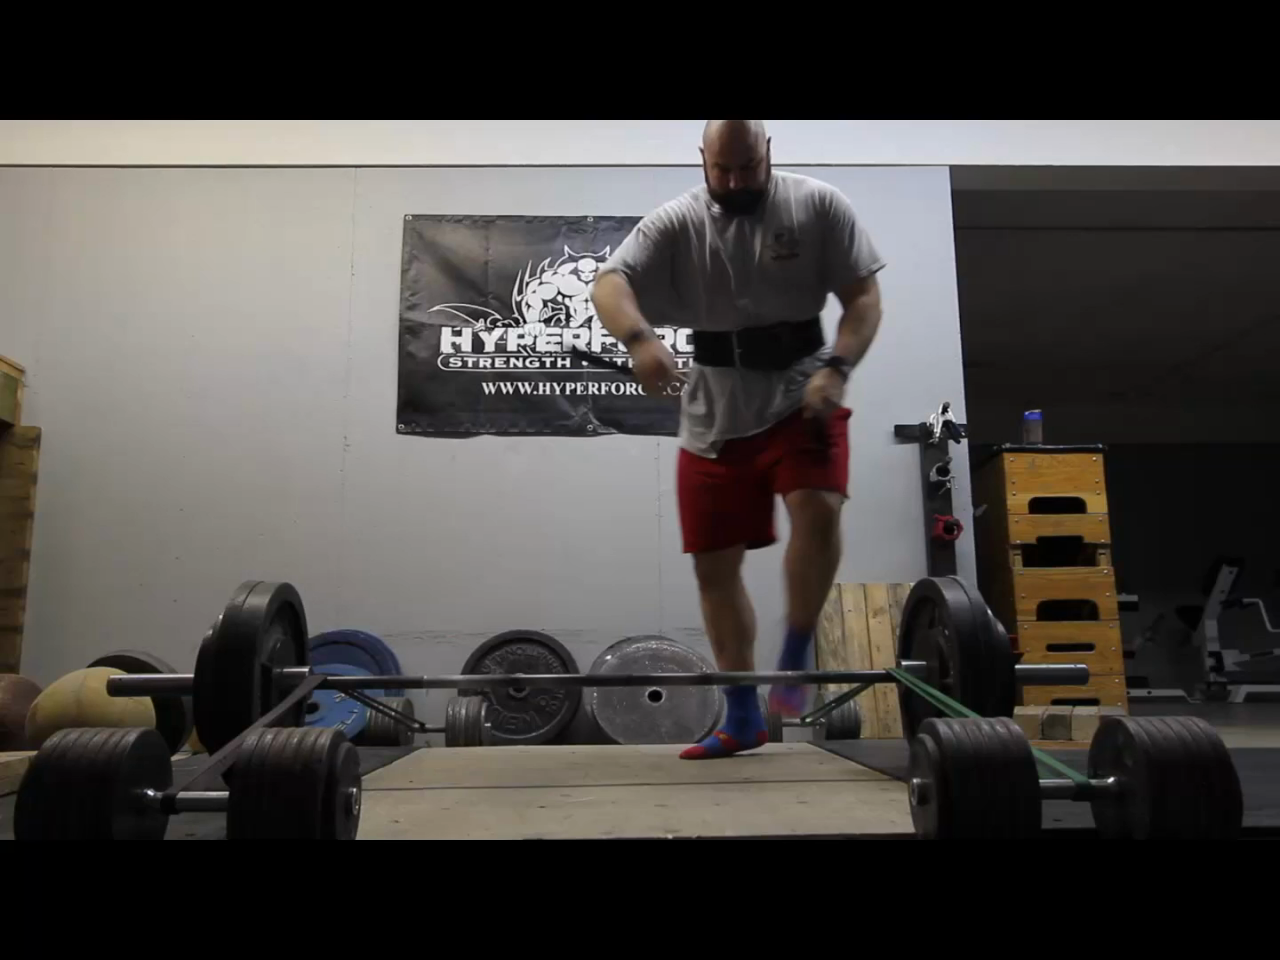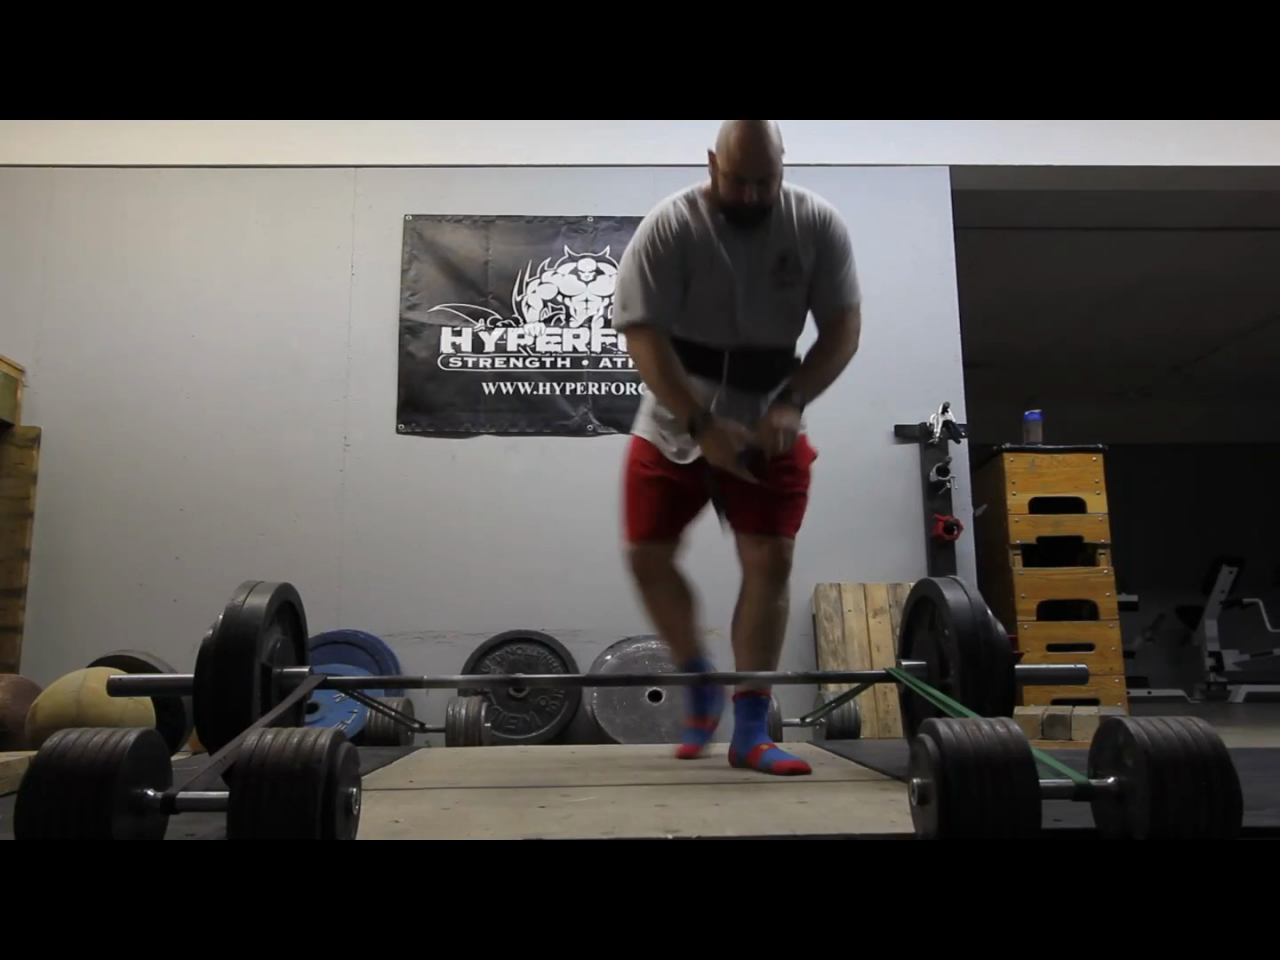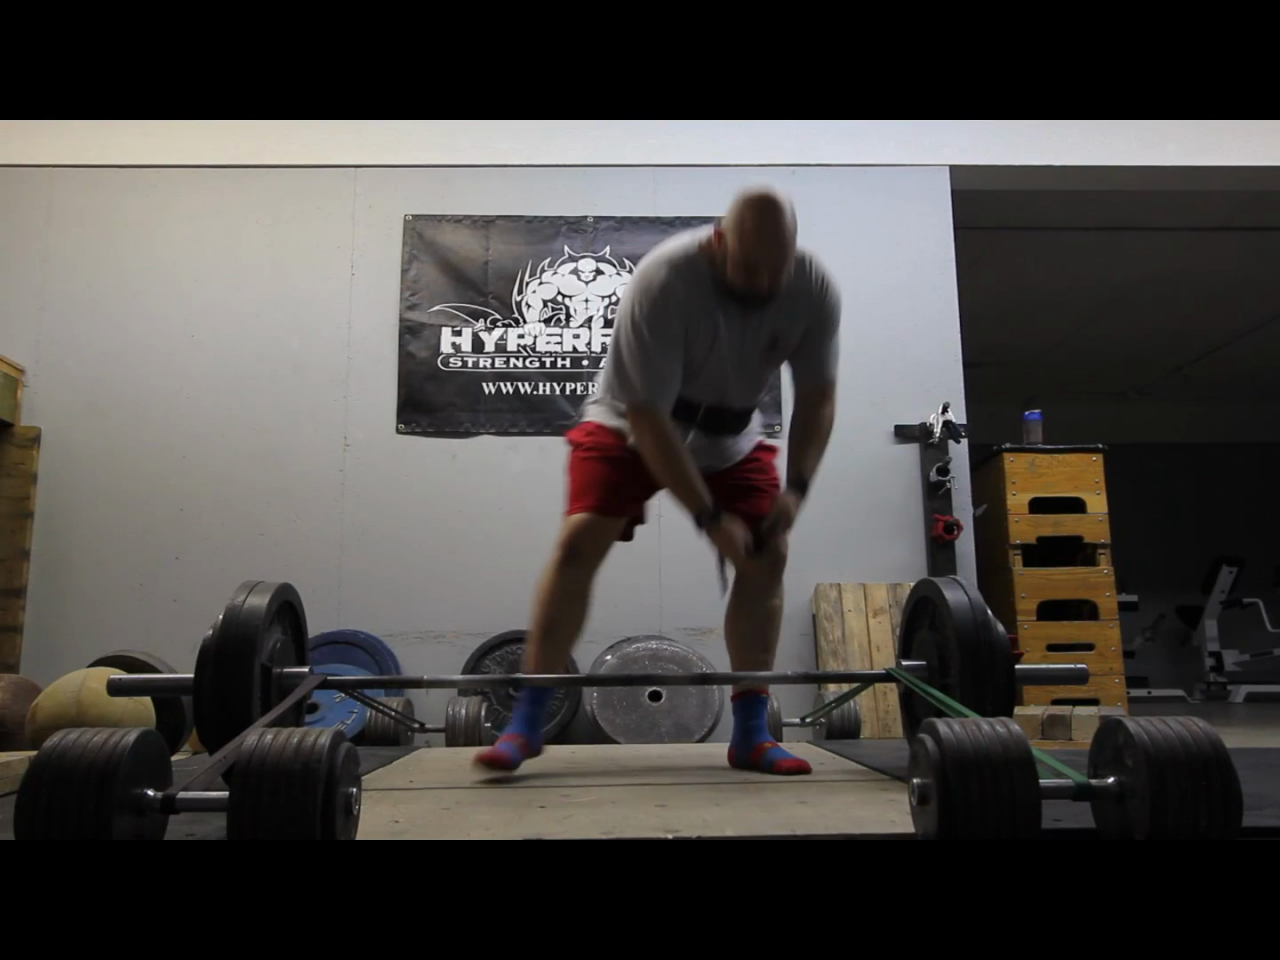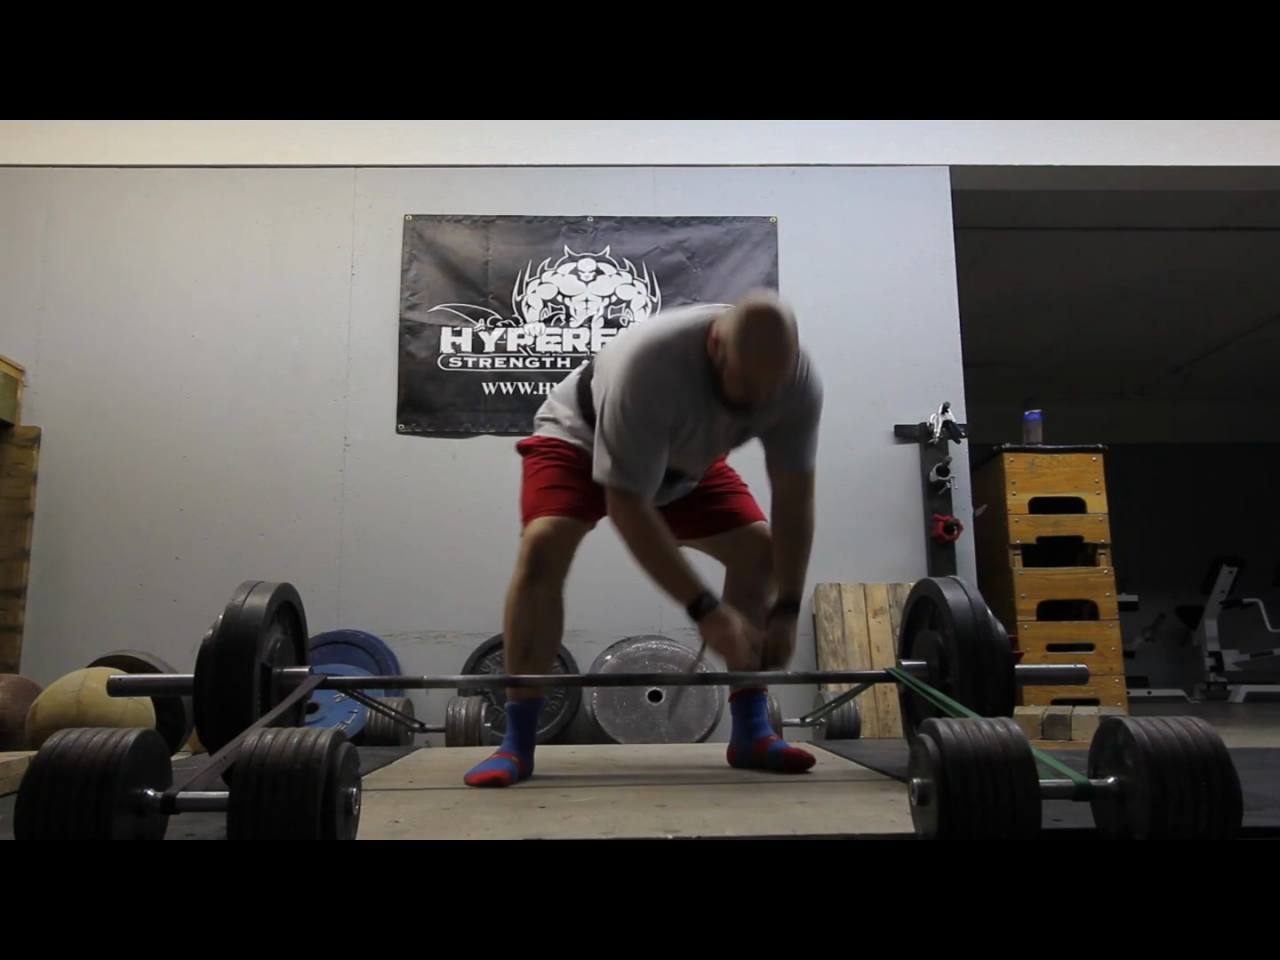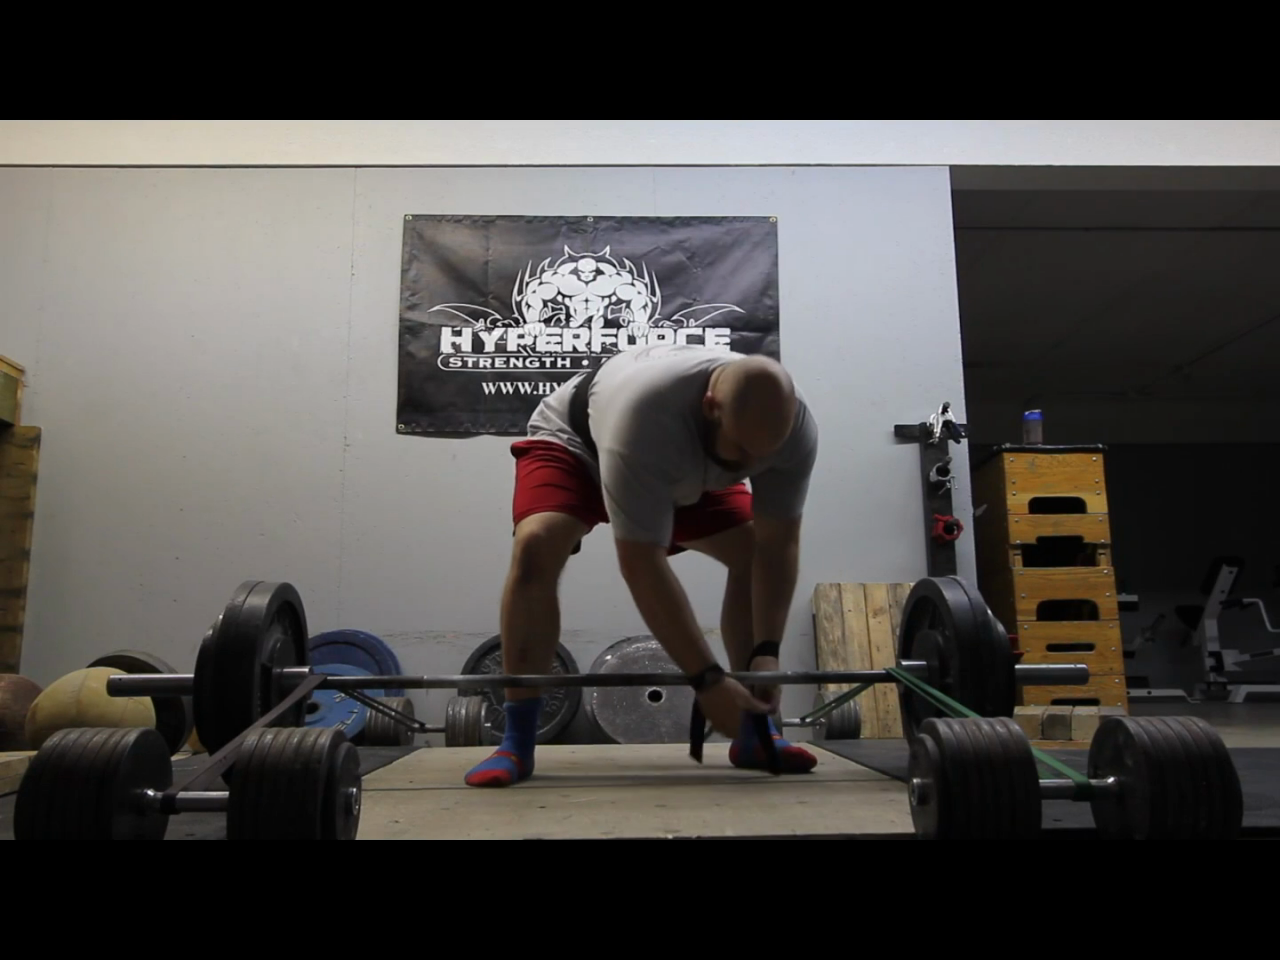
dt=0.2s
person 1, frame 1
left shoulder: (819, 206)
right shoulder: (676, 223)
left elbow: (864, 296)
right elbow: (612, 282)
left wrist: (833, 368)
right wrist: (638, 339)
left hip: (799, 406)
right hip: (715, 419)
left knee: (818, 512)
right knee: (715, 566)
left ankle: (793, 660)
right ankle: (740, 714)
person 1, frame 2
left shoulder: (819, 225)
right shoulder: (668, 226)
left elbow: (844, 328)
right elbow: (642, 336)
left wrist: (789, 408)
right wrist: (704, 425)
left hip: (770, 418)
right hip: (674, 422)
left knee: (769, 558)
right knee: (647, 556)
left ankle: (750, 730)
right ankle: (702, 687)
person 1, frame 3
left shoulder: (815, 290)
right shoulder: (662, 283)
left elbow: (817, 400)
right elbow: (647, 418)
left wrist: (794, 491)
right wrist: (711, 517)
left hip: (731, 440)
right hip: (627, 424)
left knee: (768, 552)
right knee: (578, 542)
left ankle: (750, 733)
right ankle: (526, 723)
person 1, frame 4
left shoulder: (800, 385)
right shoulder: (651, 366)
left elbow: (795, 498)
right elbow: (627, 507)
left wrist: (787, 607)
right wrist: (707, 611)
right hip: (579, 435)
left knee: (760, 552)
right knee: (543, 547)
left ankle: (750, 734)
right ankle: (518, 742)
person 1, frame 5
left shoulder: (794, 428)
right shoulder: (646, 415)
left elbow: (777, 545)
right elbow: (642, 563)
left wrist: (767, 653)
right wrist: (708, 679)
right hip: (574, 441)
left knee: (753, 553)
right knee: (536, 546)
left ankle: (751, 735)
right ankle: (517, 742)
